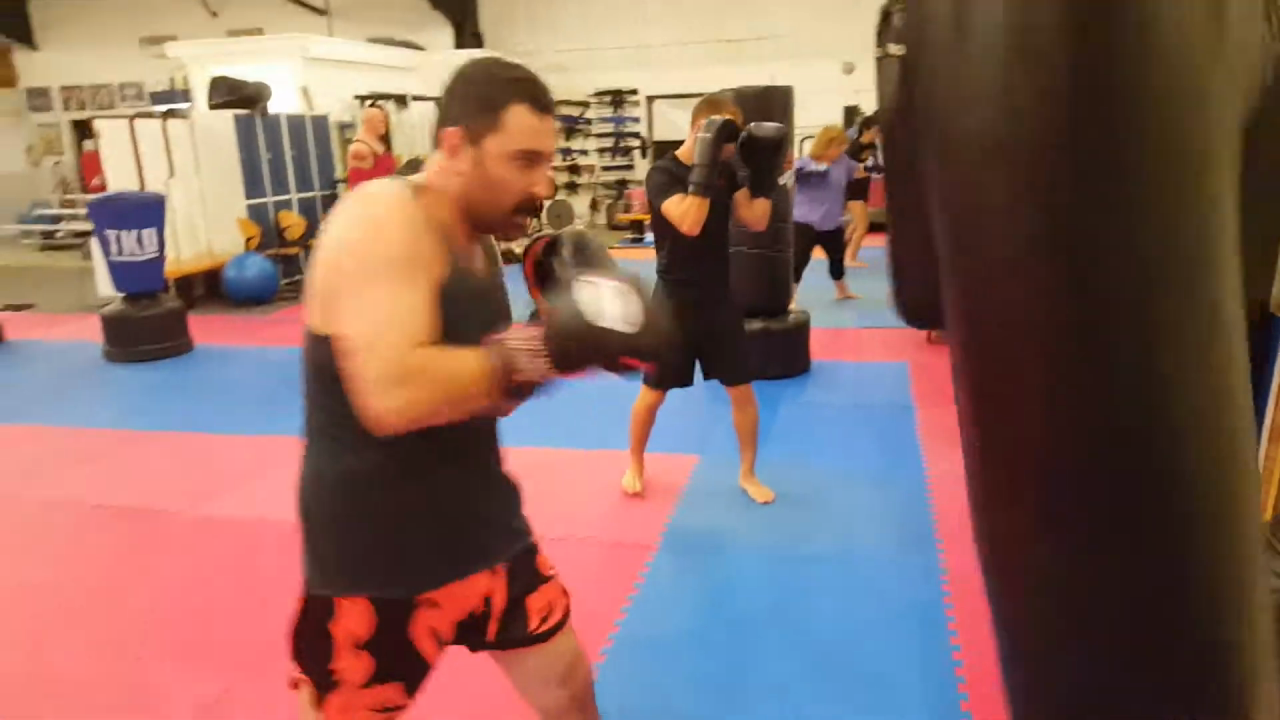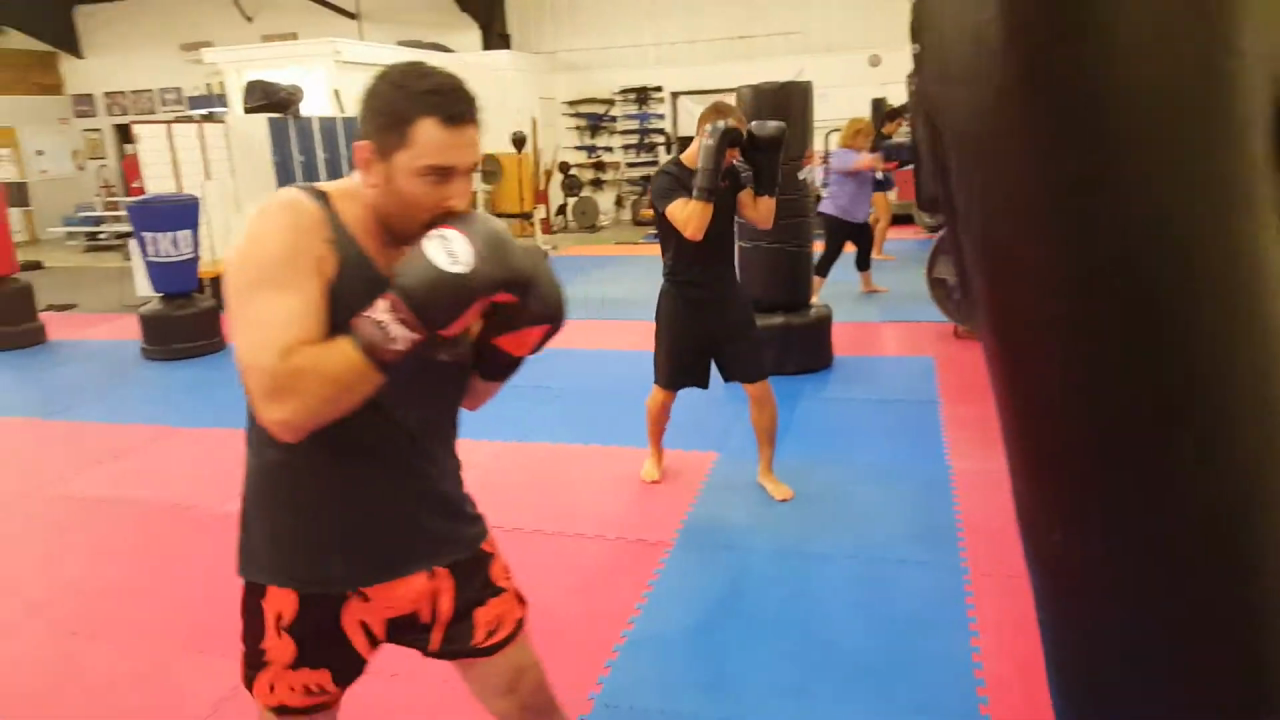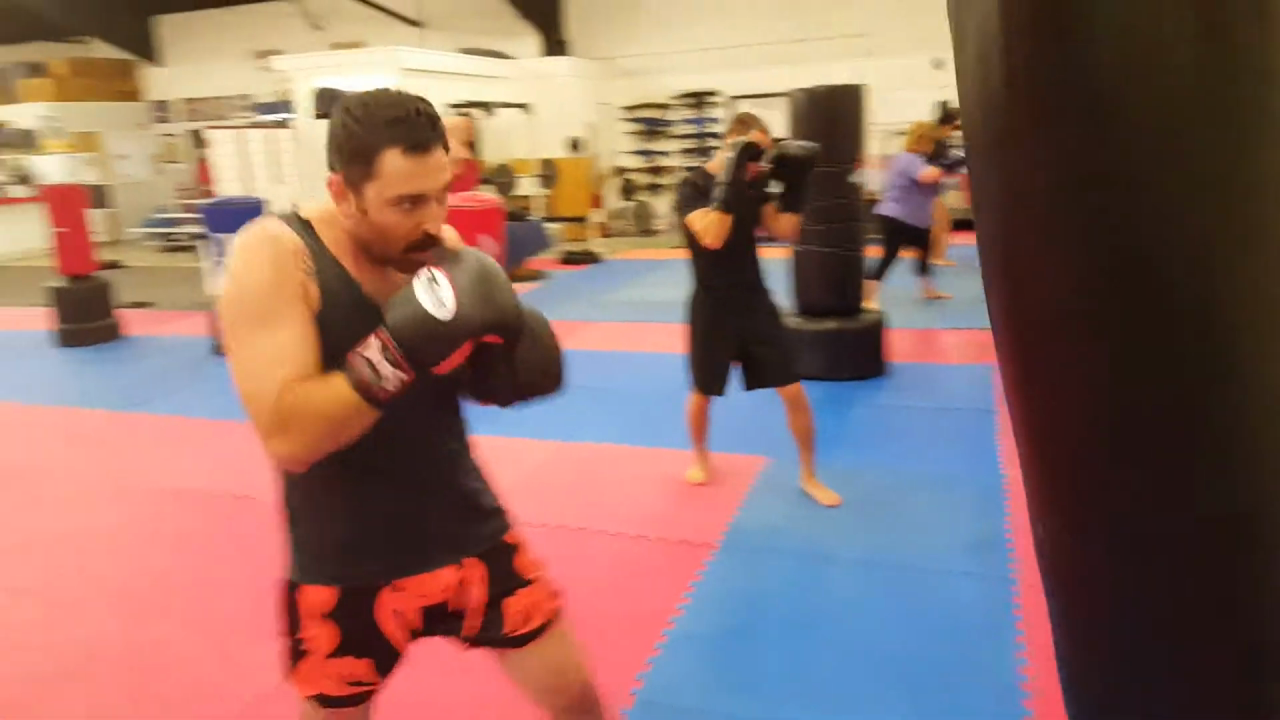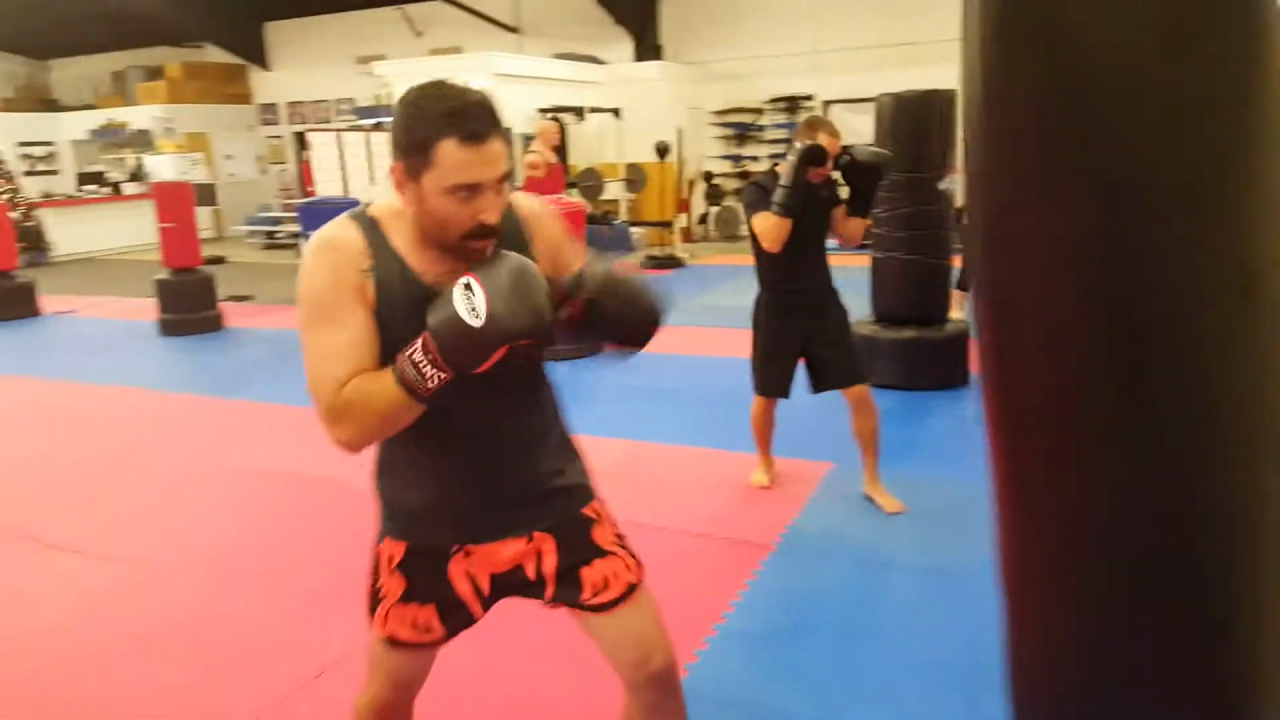
dt=0.2s
person 1, frame 1
left shoulder: (478, 239)
right shoulder: (384, 218)
right elbow: (396, 397)
left wrist: (569, 331)
right wrist: (547, 341)
left hip: (481, 532)
right hip: (376, 562)
person 1, frame 2
left shoulder: (441, 233)
right shoulder: (290, 227)
right elbow: (285, 405)
left wrist: (506, 335)
right wrist: (409, 307)
left hip: (439, 533)
right hip: (312, 560)
person 1, frame 3
left shoulder: (436, 244)
right shoulder: (274, 256)
right elbow: (289, 437)
left wrist: (502, 352)
right wrist: (401, 346)
left hip: (464, 526)
right hip: (347, 558)
person 1, frame 4
left shoulder: (523, 219)
right shoulder: (345, 251)
left elbow: (582, 290)
right elbow: (349, 423)
left wrist: (603, 300)
right wrist: (444, 346)
left hip: (549, 494)
right hip: (430, 518)
left knee: (652, 666)
person 2, frame 1
left shoulder: (724, 170)
right shoulder: (663, 174)
left elbow: (756, 220)
right elbow: (690, 224)
left wrist: (764, 167)
right wrist: (705, 164)
left hip: (718, 296)
right hip: (676, 298)
left knee: (742, 390)
right knee: (654, 391)
left ankle: (747, 474)
right ankle: (634, 463)
person 2, frame 2
left shoulder: (730, 173)
right shoulder: (668, 177)
left elbow: (763, 220)
right elbow: (693, 229)
left wrist: (767, 165)
right wrist: (708, 167)
left hip: (727, 295)
right hip: (683, 300)
left knee: (760, 390)
right knee: (666, 390)
left ankle: (766, 471)
right ankle: (654, 453)
person 2, frame 3
left shoulder: (752, 183)
right shoulder: (694, 186)
left elbow: (784, 231)
right elbow: (712, 237)
left wrist: (794, 184)
right wrist: (727, 180)
left hip: (754, 300)
right hip: (713, 304)
left knee: (793, 392)
right knee: (703, 393)
left ankle: (808, 475)
right ankle: (700, 457)
person 2, frame 4
left shoulder: (823, 185)
right shoulder: (761, 188)
left elbow: (850, 235)
right elbow: (772, 242)
left wrist: (861, 189)
right wrist: (790, 184)
left hip: (822, 302)
right hip: (779, 306)
left knee: (860, 393)
right knee: (766, 397)
left ankle: (871, 480)
right ankle: (765, 461)
